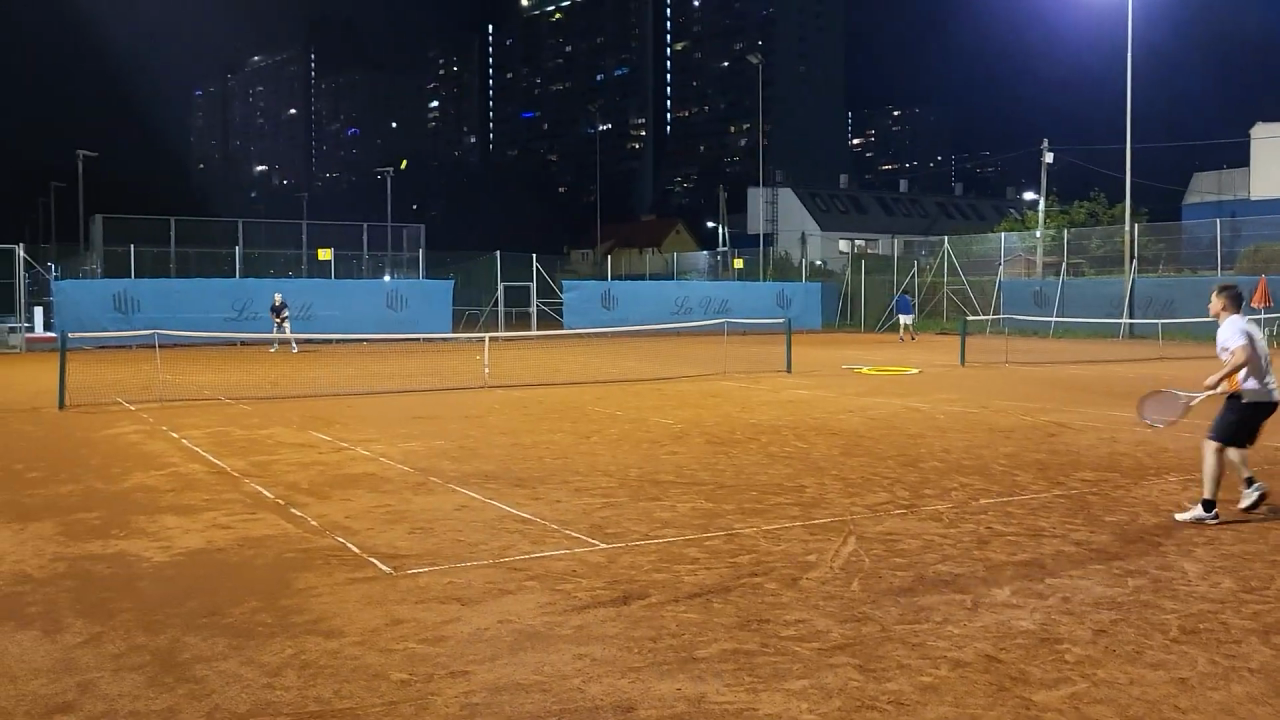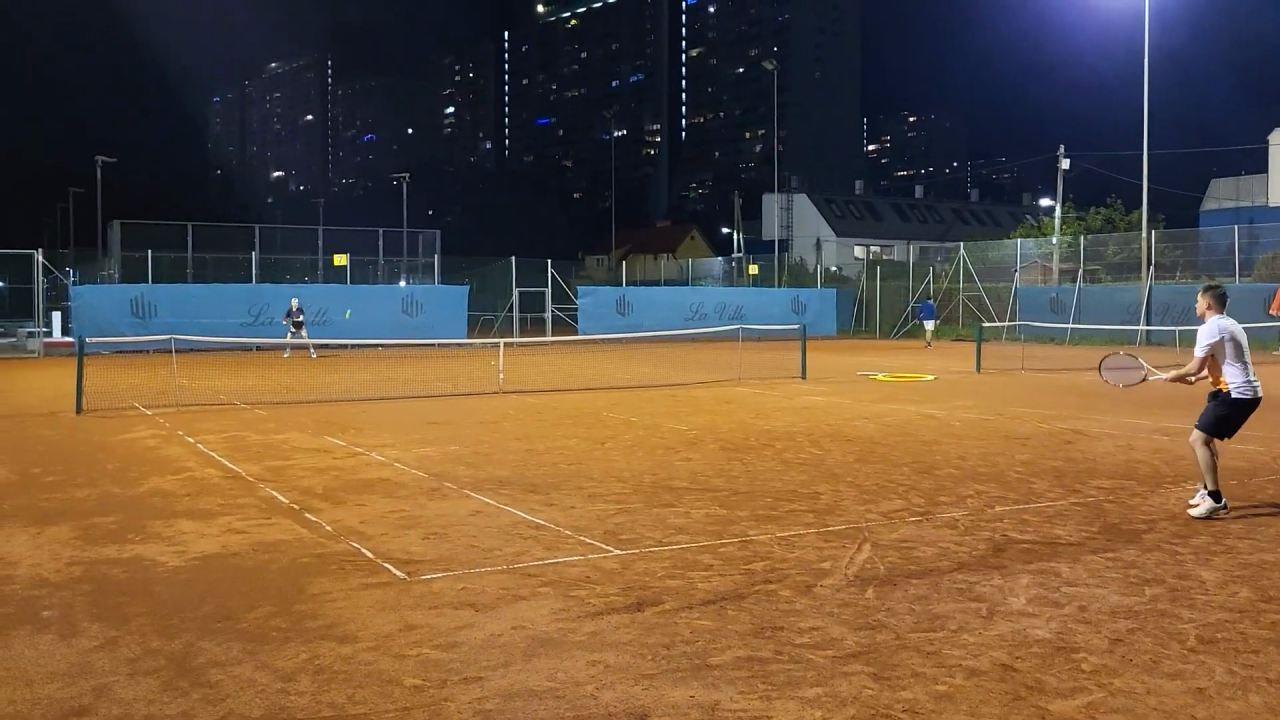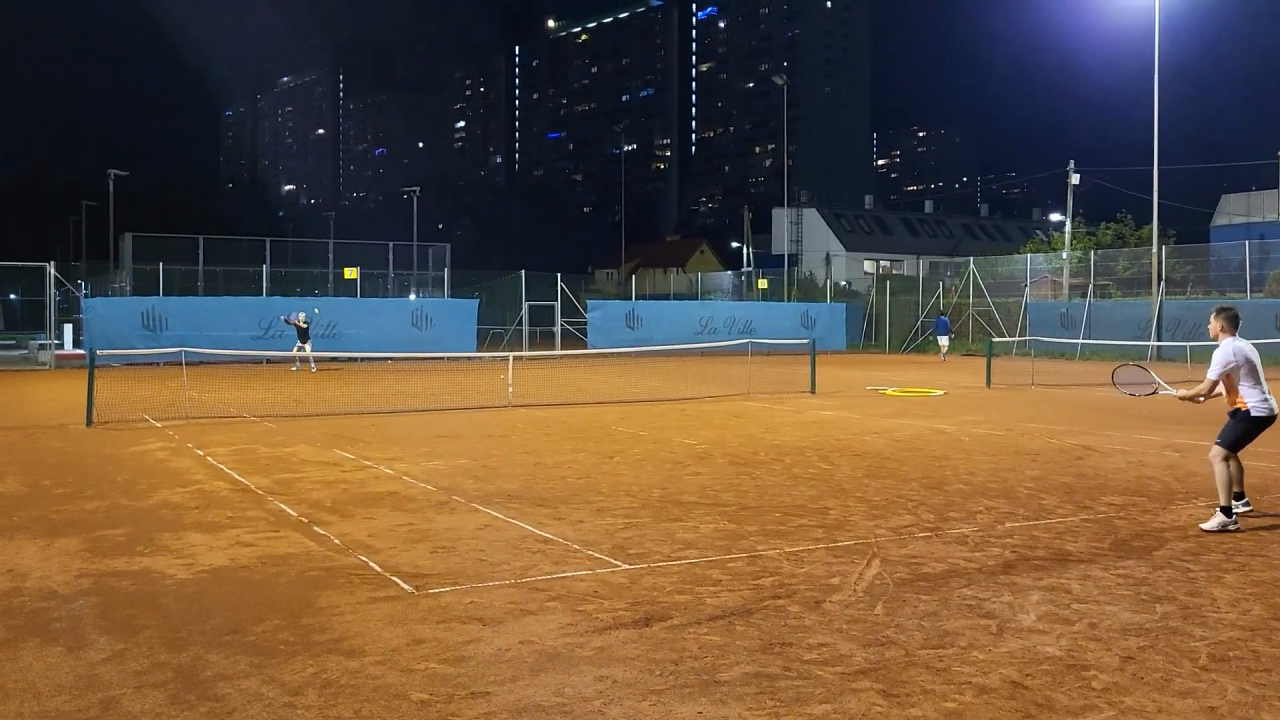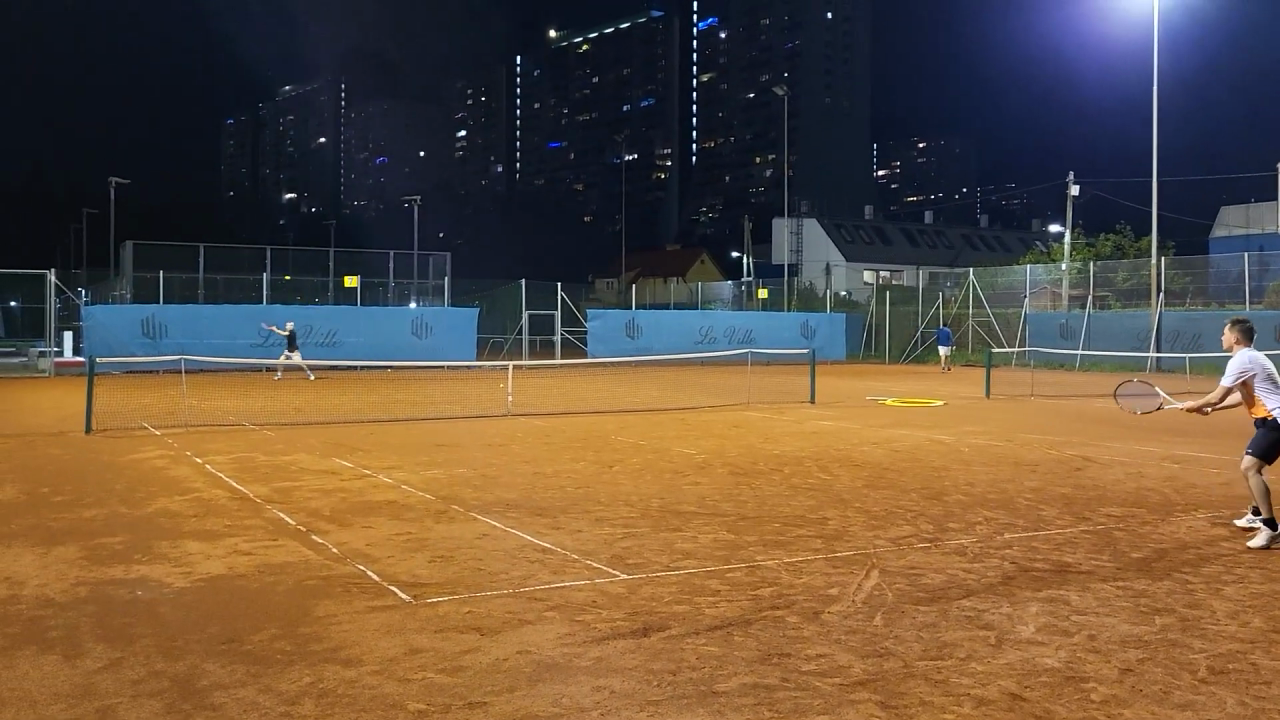
dt=0.4s
person 1, frame 1
left shoulder: (1230, 328)
right shoulder: (1246, 325)
left elbow: (1243, 358)
left wrist: (1217, 379)
right wrist: (1225, 385)
left hip: (1249, 397)
right hip: (1266, 398)
left knee: (1212, 447)
right knee: (1230, 444)
left ankle: (1207, 509)
right ankle: (1251, 485)
person 1, frame 2
left shoulder: (1210, 328)
right shoulder: (1231, 325)
left elbow: (1196, 367)
left wrist: (1177, 375)
right wrist: (1194, 377)
left hip: (1234, 395)
right hip: (1249, 394)
left knee: (1198, 440)
right knee: (1207, 437)
left ankle: (1215, 500)
right ankle: (1208, 491)
person 1, frame 3
left shoulder: (1225, 350)
right shoulder: (1241, 346)
left elbow: (1207, 388)
left wrist: (1188, 394)
right wrist: (1202, 396)
left hip: (1252, 412)
right hip: (1261, 411)
left knee: (1217, 456)
right knee: (1229, 451)
left ankle: (1225, 515)
right ankle: (1239, 500)
person 1, frame 4
left shoulder: (1240, 360)
right shoulder: (1252, 357)
left elbow: (1218, 396)
right elbow: (1241, 396)
left wrist: (1195, 405)
right wrist: (1209, 407)
left knee: (1250, 467)
right knee: (1248, 465)
right ankle: (1257, 514)
